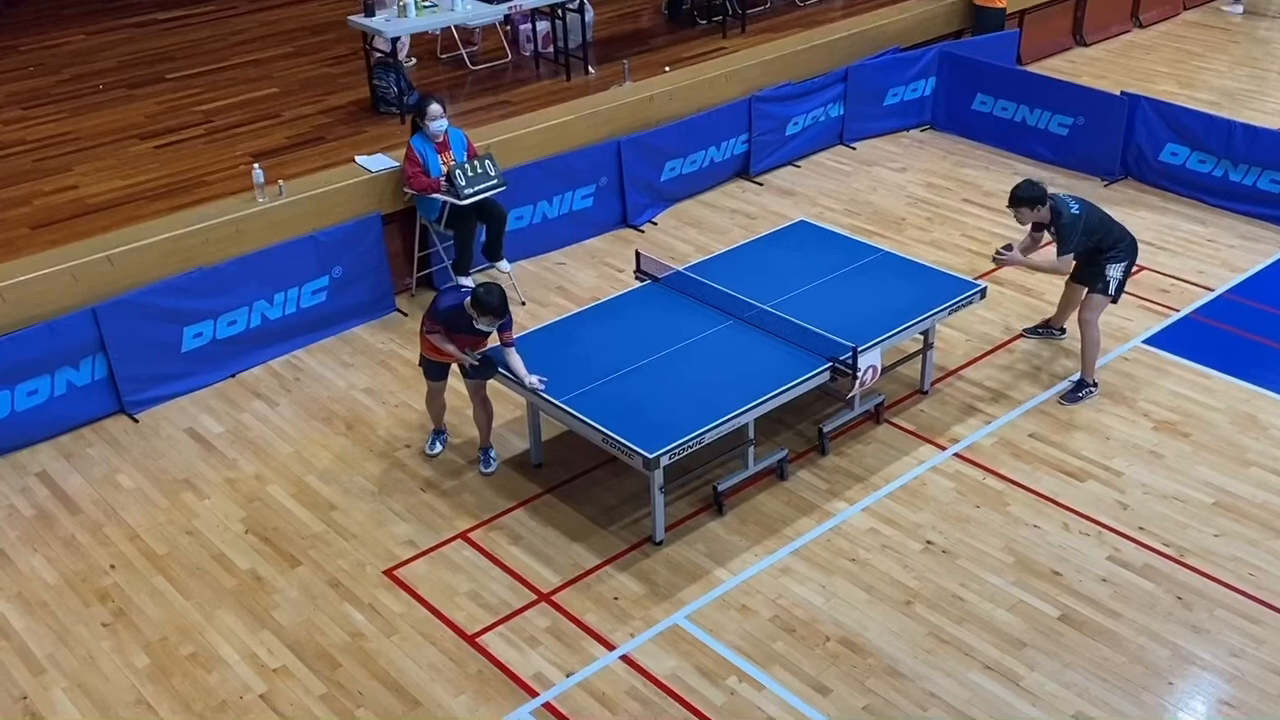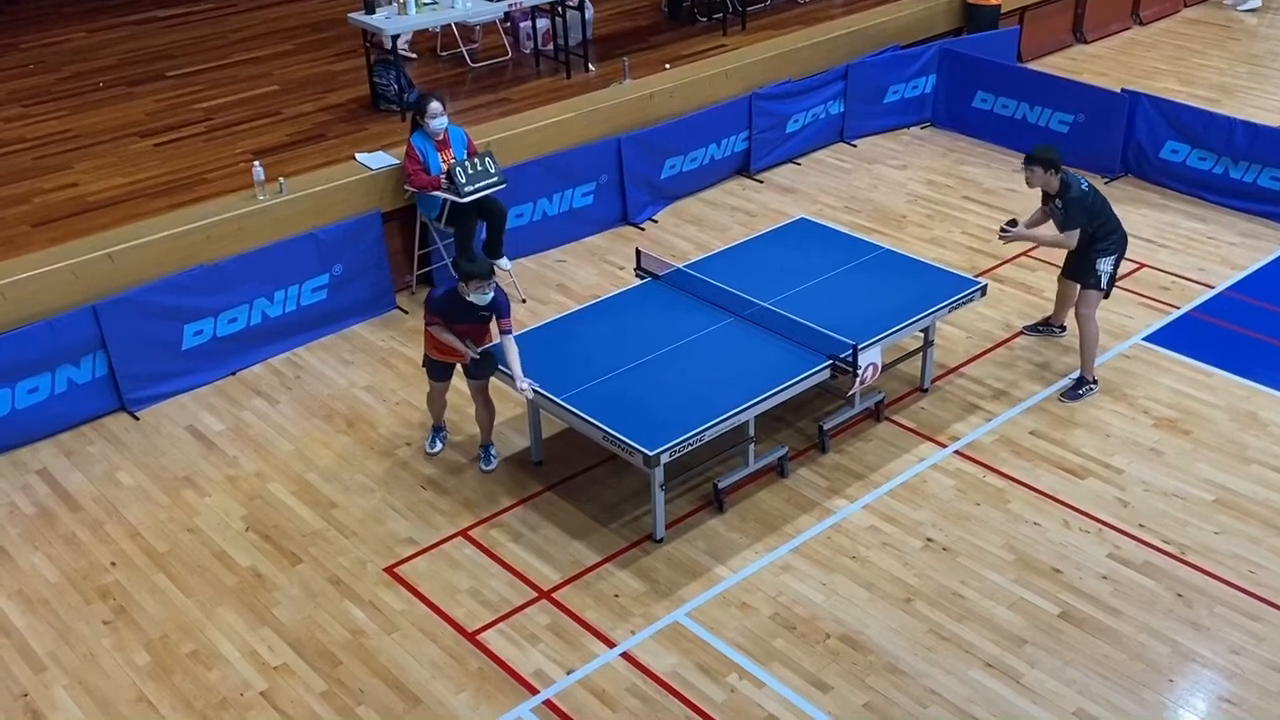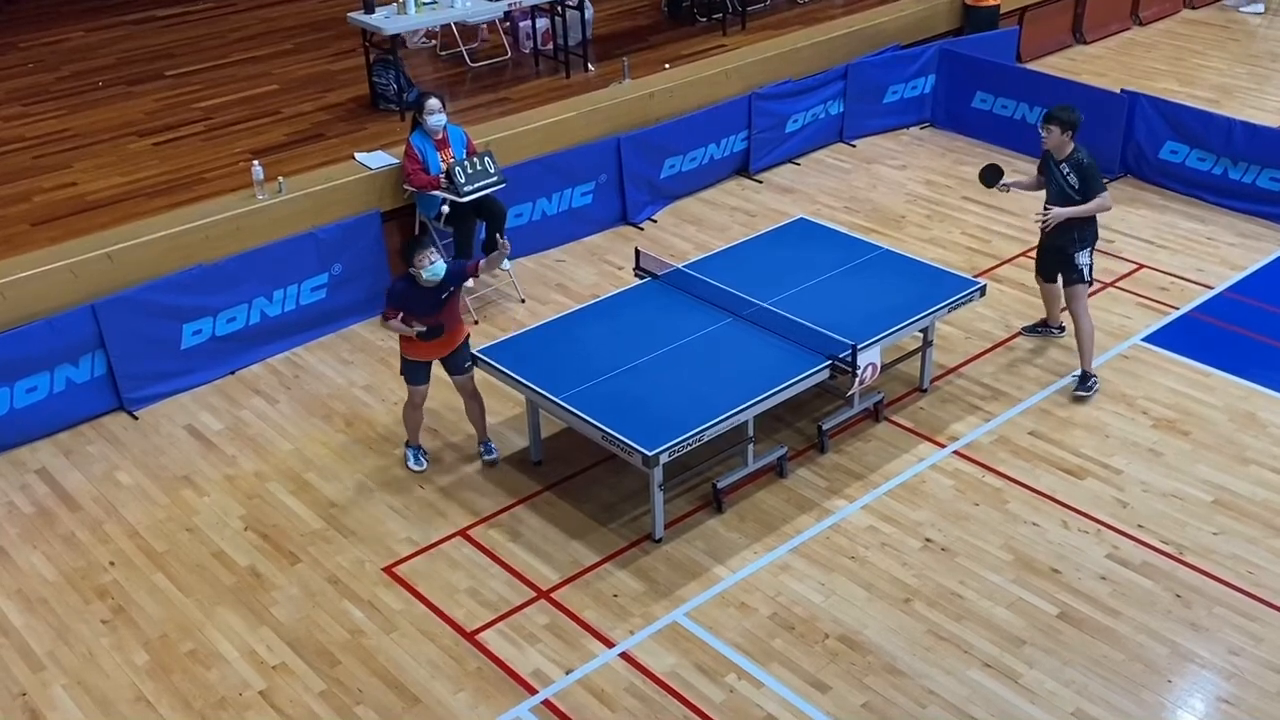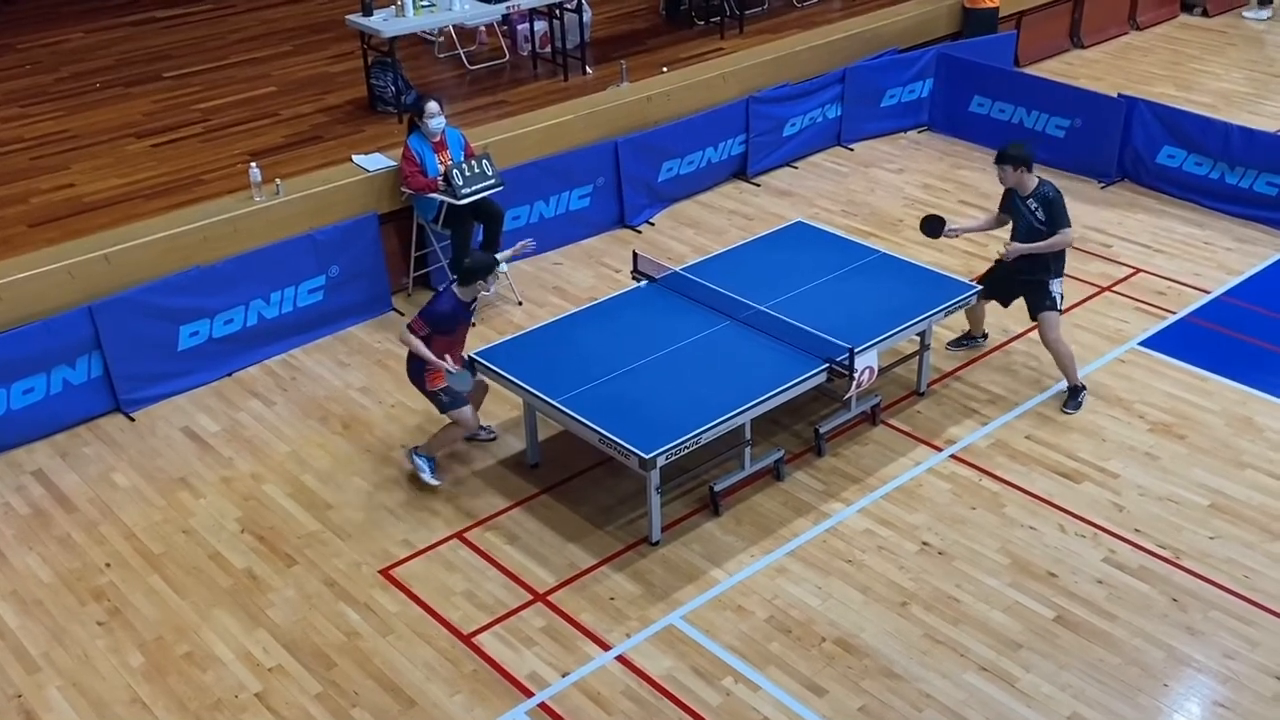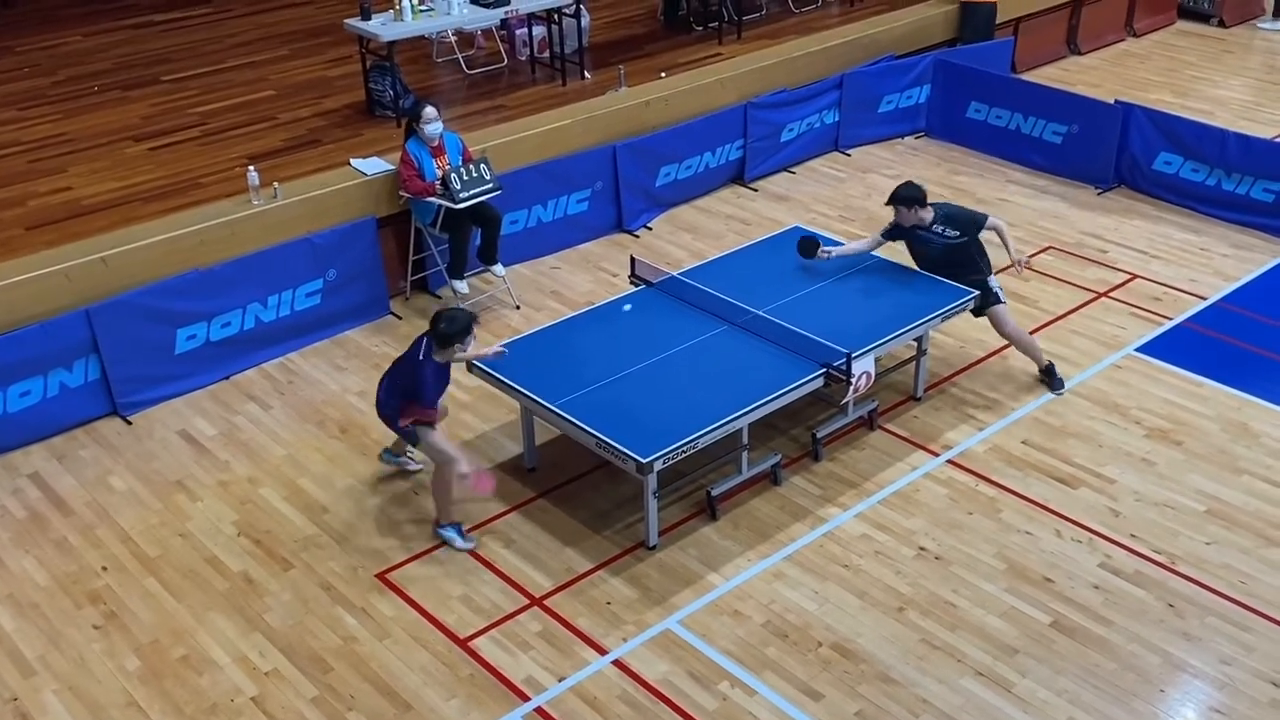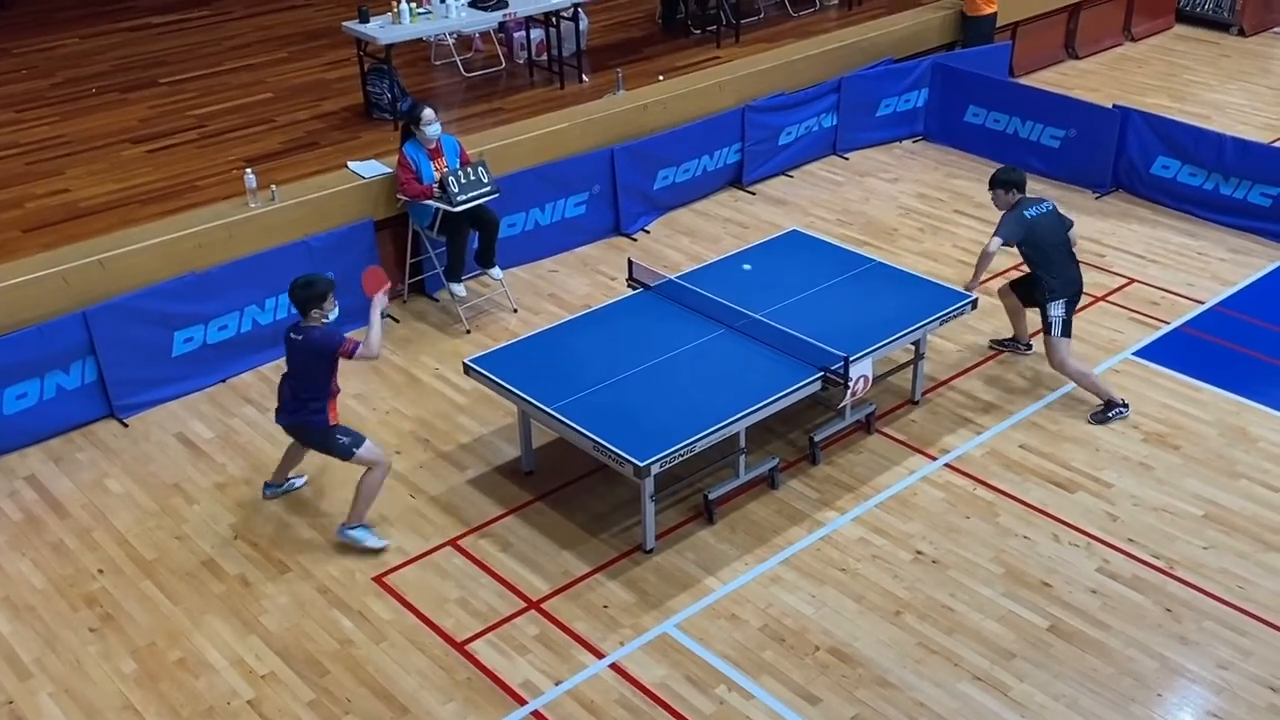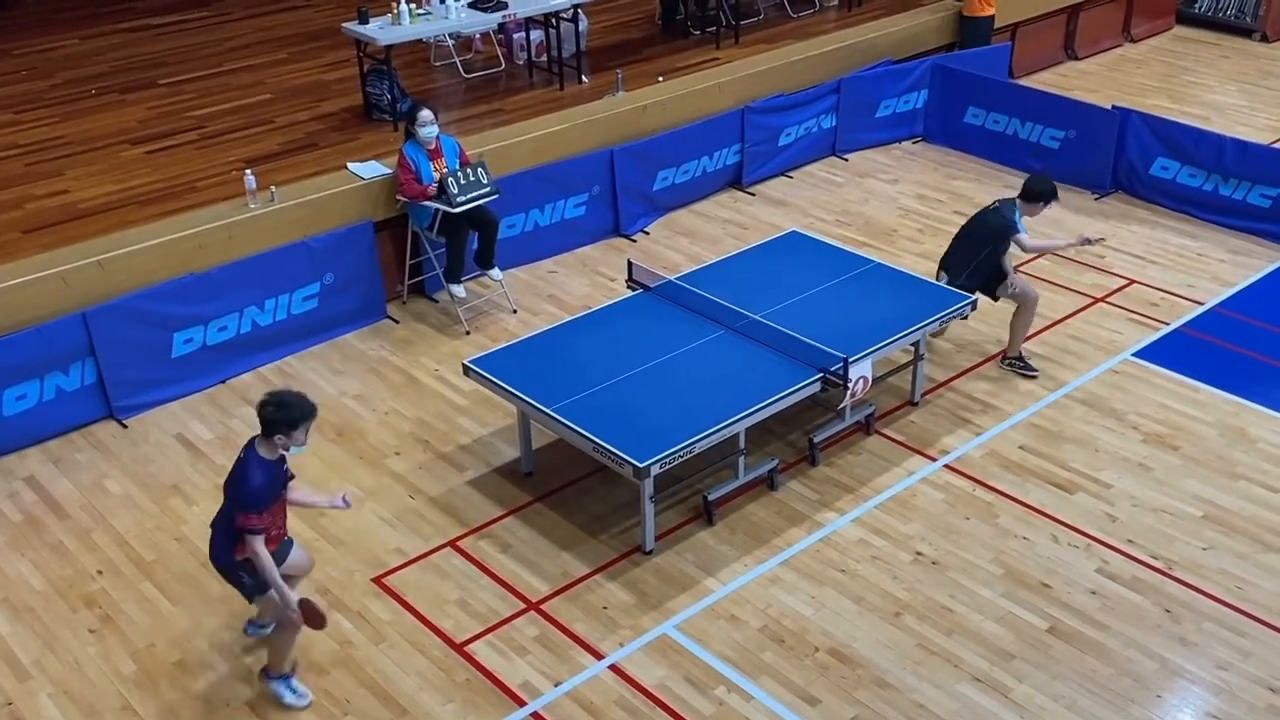
dt=0.7s
person 1, frame 1
left shoulder: (1067, 220)
right shoulder: (1044, 207)
left elbow: (1063, 267)
right elbow: (1034, 239)
left wrist: (1020, 261)
right wrist: (1014, 252)
left hip: (1117, 253)
right hip: (1093, 248)
left knee: (1087, 316)
right knee: (1073, 287)
left ankle: (1087, 383)
right ankle: (1055, 326)
person 1, frame 2
left shoulder: (1074, 195)
right shoulder: (1050, 185)
left elbow: (1068, 241)
right elbow: (1047, 212)
left wrist: (1027, 236)
right wrist: (1024, 225)
left hip: (1107, 246)
right hip: (1085, 242)
left knee: (1084, 310)
right knee: (1067, 281)
left ankle: (1088, 380)
right ankle: (1055, 323)
person 1, frame 3
left shoulder: (1083, 163)
right shoulder: (1049, 155)
left elbow: (1105, 202)
left wrist: (1066, 212)
right wrist: (1013, 183)
left hip: (1077, 241)
right hip: (1052, 234)
left knee: (1077, 305)
right knee: (1045, 280)
left ankle: (1088, 375)
right ankle: (1053, 324)
person 1, frame 4
left shoulder: (1049, 196)
right shoulder: (1012, 192)
left elbow: (1067, 237)
right elbow: (1000, 219)
left wrist: (1024, 248)
right wrist: (964, 228)
left hip: (1044, 273)
right hip: (1015, 263)
left knee: (1050, 337)
left ankle: (1077, 387)
right ankle: (977, 335)
person 1, frame 5
left shoulder: (952, 215)
right shoulder: (903, 226)
left elbow: (996, 224)
right elbow: (871, 242)
left wrist: (1012, 253)
right wrist: (834, 252)
left hip: (975, 276)
right hip: (937, 278)
left knee: (1009, 330)
left ankle: (1046, 368)
person 1, frame 6
left shoulder: (1013, 218)
right shoulder: (1046, 205)
left elbow: (991, 250)
right elbow: (1072, 238)
left wrist: (976, 278)
left hip: (1059, 289)
right hip: (1055, 279)
left knee: (1059, 361)
right knee: (1007, 293)
left ankle: (1115, 403)
right ankle: (1022, 342)
person 1, frame 7
left shoulder: (1011, 210)
right shoulder: (1007, 215)
right elbow: (1028, 246)
left wrist: (1011, 274)
right wrist: (1073, 243)
left hip: (985, 268)
right hip: (957, 271)
left knee: (1030, 296)
right knee: (936, 329)
left ankle: (1012, 356)
person 2, frame 1
left shoulder: (501, 315)
right shoulder: (444, 307)
left elbow: (509, 351)
right elbow: (431, 333)
left wrist: (525, 376)
right wrist: (460, 355)
left hip: (473, 349)
right hip: (437, 347)
left knee: (479, 395)
right knee: (435, 392)
left ankle: (485, 447)
right ankle: (439, 431)
person 2, frame 2
left shoulder: (497, 297)
right shoulder: (439, 297)
left elbow: (507, 337)
right elbow: (434, 327)
left wrist: (518, 377)
right wrist: (463, 348)
left hip: (477, 348)
right hip: (441, 349)
left knee: (481, 396)
right knee: (437, 392)
left ankle: (487, 445)
right ankle: (438, 428)
person 2, frame 3
left shoulder: (453, 270)
right shoulder: (400, 289)
left elbow: (485, 266)
right elbow: (387, 321)
left wrist: (500, 254)
right wrist: (412, 331)
left hip: (454, 339)
right hip: (416, 349)
left knee: (468, 389)
right knee: (416, 400)
left ankle: (484, 441)
right ankle: (413, 446)
person 2, frame 4
left shoulder: (465, 284)
right shoulder: (444, 309)
left elbow: (486, 265)
right elbow: (406, 335)
left wrist: (511, 253)
right wrist: (436, 361)
left hip: (447, 361)
right hip: (429, 371)
left knee: (480, 389)
right knee: (466, 419)
left ankle: (468, 428)
right ankle: (422, 453)
person 2, frame 5
left shoulder: (432, 339)
right shoulder: (427, 380)
right elbow: (428, 422)
left wrist: (480, 354)
right wrist: (457, 461)
left hip: (398, 395)
right hip: (398, 411)
left knee: (433, 420)
right knee: (446, 459)
left ankle: (395, 453)
right ankle: (446, 524)
person 2, frame 6
left shoulder: (293, 332)
right shoulder: (325, 338)
right elbow: (371, 352)
right wrist: (376, 308)
left hip: (287, 415)
right hip: (316, 424)
right knee: (380, 463)
left ankle: (277, 483)
right ankle: (354, 527)
person 2, frame 7
left shoulder: (269, 452)
right shoulder: (254, 482)
left elbow: (285, 492)
right elbow: (255, 546)
left wrist: (329, 501)
right wrist: (283, 594)
left hip: (266, 539)
right hip: (236, 554)
left knee: (302, 565)
right knee: (292, 617)
left ankle: (262, 622)
right ankle: (277, 674)
person 3, frame 1
left shoulder: (457, 135)
right shoulder: (416, 145)
right elbow: (413, 180)
right wrist: (437, 184)
right hip: (437, 201)
left knee: (498, 213)
right knee: (467, 220)
left ankle: (494, 255)
right ankle: (461, 272)
person 3, frame 2
left shoulder: (457, 133)
right shoulder: (416, 143)
right elbow: (414, 178)
right wrist: (437, 182)
right hip: (438, 199)
left knee: (498, 211)
right knee: (467, 218)
left ankle: (494, 252)
person 3, frame 3
left shoulder: (457, 132)
right shoulder: (415, 142)
right elbow: (412, 177)
right wrist: (436, 181)
right hip: (438, 199)
left knee: (498, 211)
right knee: (467, 219)
left ankle: (493, 253)
person 3, frame 4
left shoulder: (454, 135)
right shoulder: (413, 145)
right elbow: (410, 180)
right wrist: (435, 184)
right hip: (435, 201)
left knee: (495, 213)
right knee: (464, 222)
left ankle: (490, 255)
right ankle: (459, 270)
person 3, frame 5
left shoulder: (452, 139)
right shoulder: (411, 149)
left elbow: (470, 165)
right elbow: (408, 183)
right wrist: (432, 188)
right hip: (433, 204)
left knee: (493, 216)
right knee: (462, 225)
left ankle: (488, 258)
right ankle: (455, 274)
person 3, frame 6
left shoulder: (450, 142)
right shoulder: (409, 152)
right elbow: (406, 186)
right wrist: (430, 191)
right hip: (430, 208)
left knee: (491, 220)
right knee: (460, 227)
left ankle: (486, 261)
right ankle: (453, 277)
person 3, frame 7
left shoulder: (450, 143)
right shoulder: (408, 152)
right elbow: (406, 187)
right wrist: (427, 191)
right hip: (429, 209)
left knee: (490, 221)
right knee: (459, 229)
left ankle: (485, 262)
right ankle: (452, 278)
